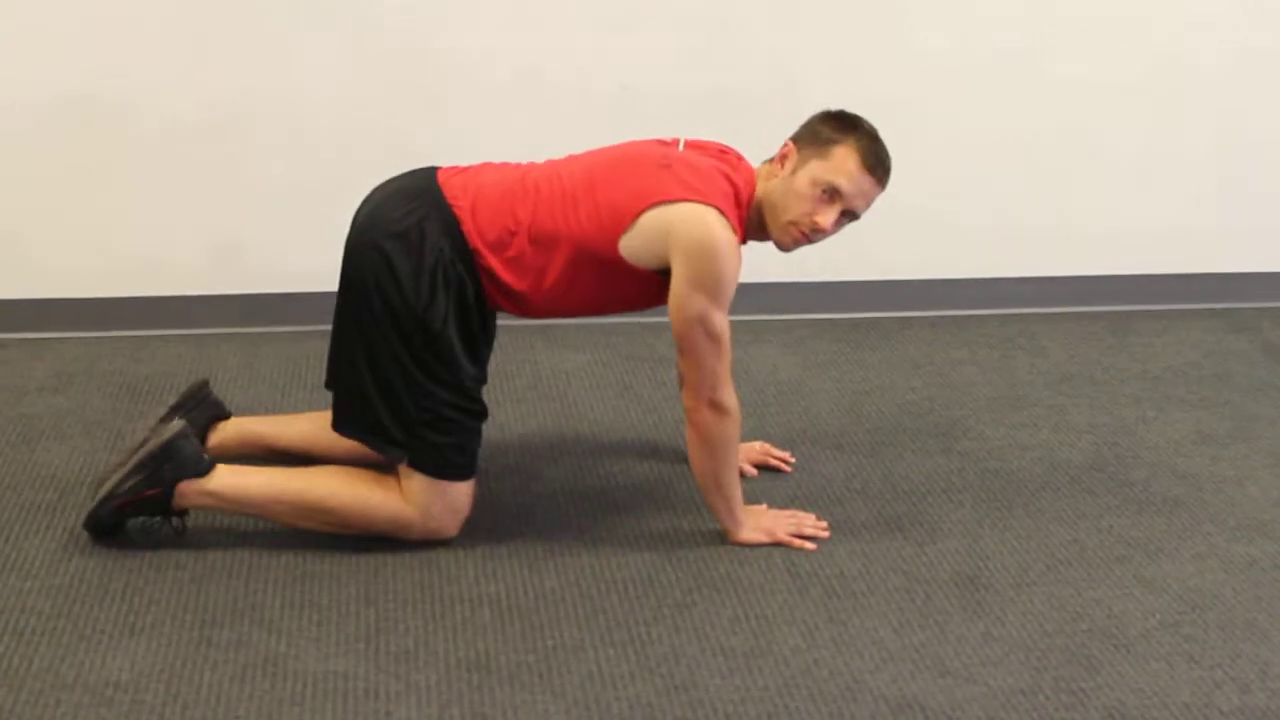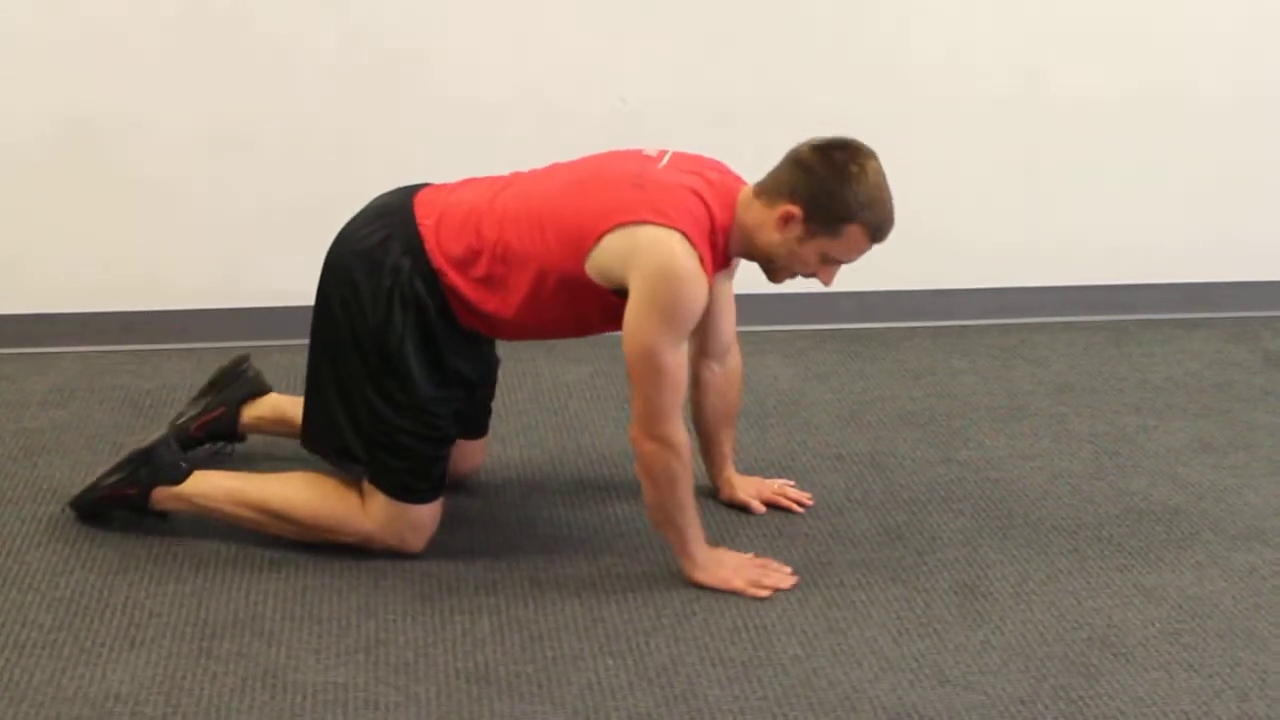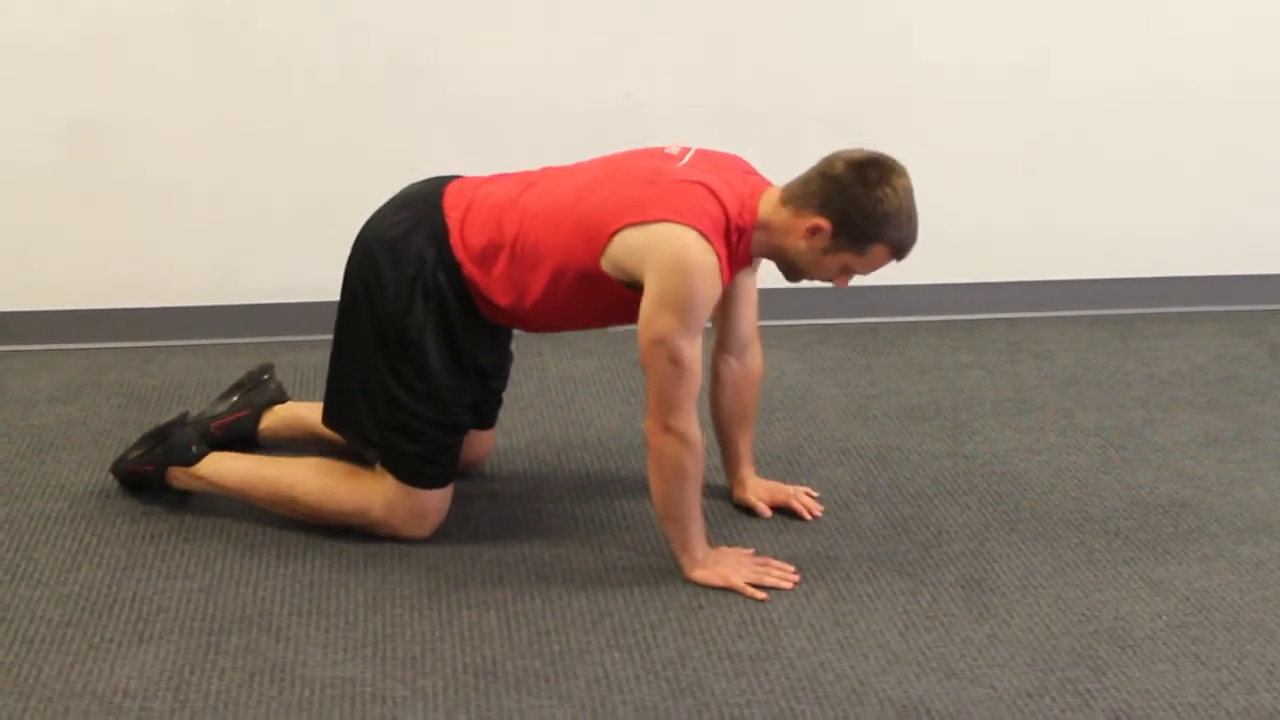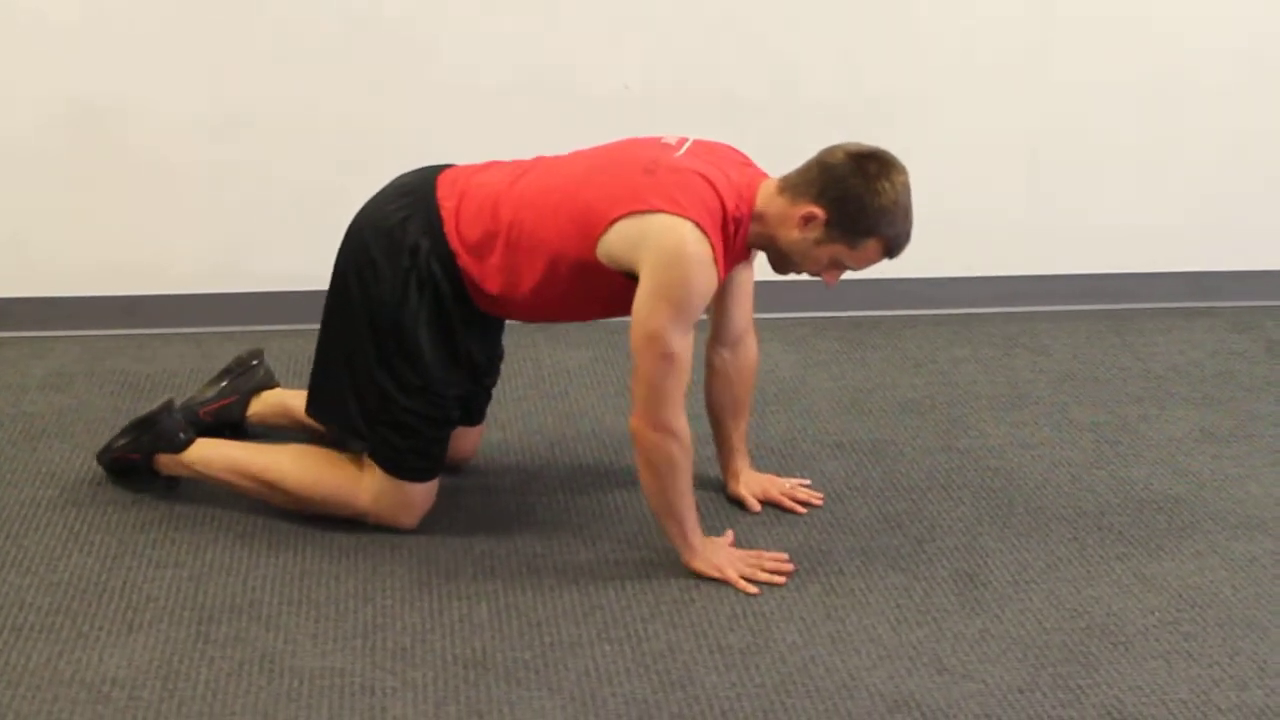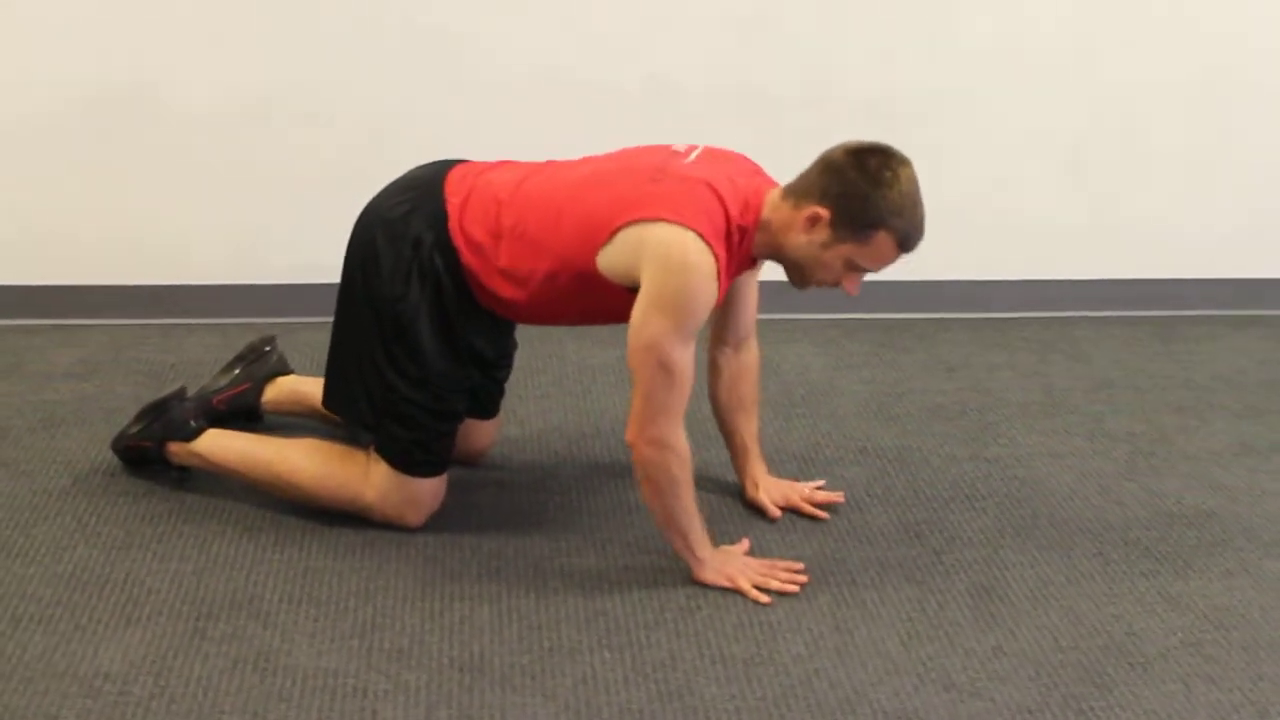
dt=1s
person 1, frame 1
left shoulder: (723, 173)
right shoulder: (709, 231)
left elbow: (705, 339)
right elbow: (708, 395)
left wrist: (718, 445)
right wrist: (737, 520)
left hip: (423, 220)
right hip: (420, 254)
left knee: (411, 442)
right knee: (433, 509)
left ankle: (213, 428)
right ankle: (187, 479)
person 1, frame 2
left shoulder: (722, 198)
right shoulder: (672, 257)
left elbow: (717, 355)
right elbow: (656, 433)
left wrist: (729, 477)
right wrist: (697, 558)
left hip: (427, 240)
right hip: (391, 280)
left knee: (459, 460)
right knee: (401, 522)
left ankle: (250, 405)
right ankle: (168, 483)
person 1, frame 3
left shoulder: (744, 196)
right shoulder: (690, 253)
left elbow: (737, 351)
right elbow: (669, 426)
left wrist: (744, 476)
right wrist: (696, 558)
left hip: (453, 233)
right hip: (415, 269)
left knee: (465, 451)
right knee: (411, 509)
left ankle: (265, 412)
right ankle: (187, 461)
person 1, frame 4
left shoulder: (744, 190)
right shoulder: (686, 246)
left elbow: (732, 342)
right elbow: (656, 422)
left wrist: (738, 467)
right wrist: (695, 549)
left hip: (448, 222)
right hip: (410, 258)
left knee: (454, 445)
right knee: (397, 499)
left ankle: (256, 397)
right ankle: (176, 446)
person 1, frame 5
left shoulder: (752, 195)
right shoulder: (687, 254)
left elbow: (733, 345)
right elbow: (652, 438)
left wrist: (755, 473)
right wrist: (704, 559)
left hip: (460, 215)
right hip: (415, 252)
left knee: (468, 439)
right knee: (405, 496)
left ankle: (267, 383)
right ankle: (186, 435)
